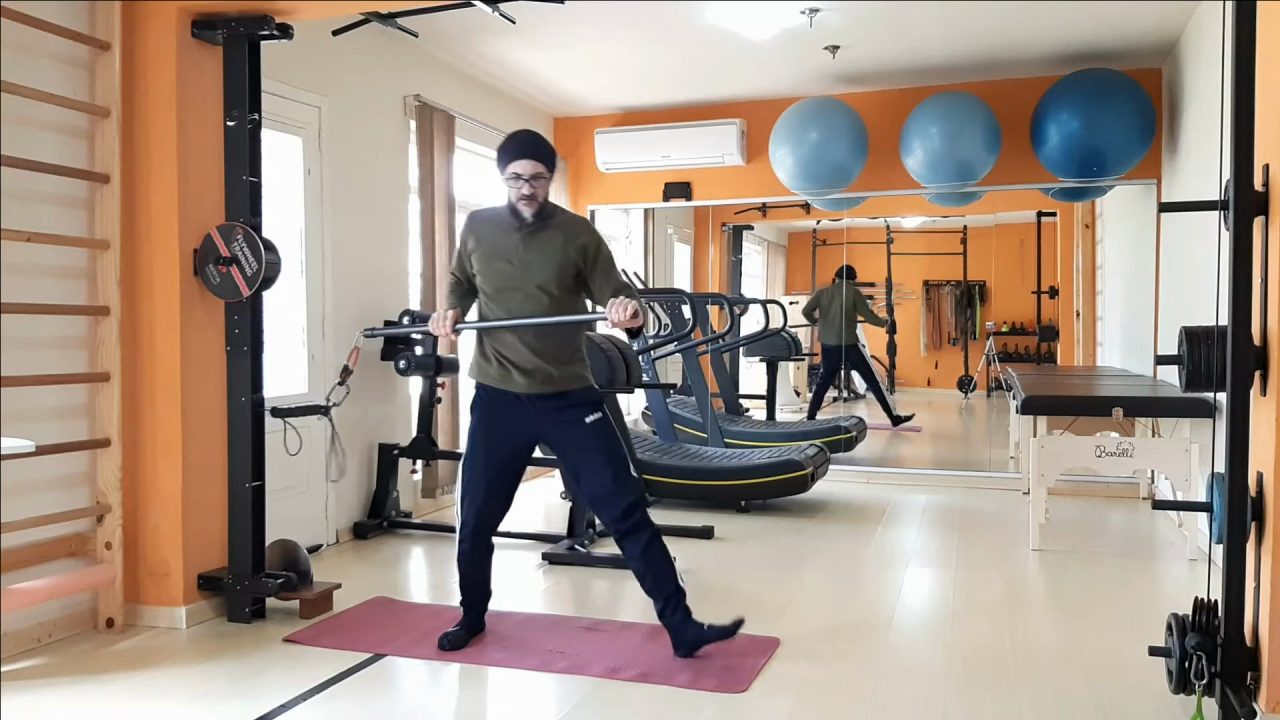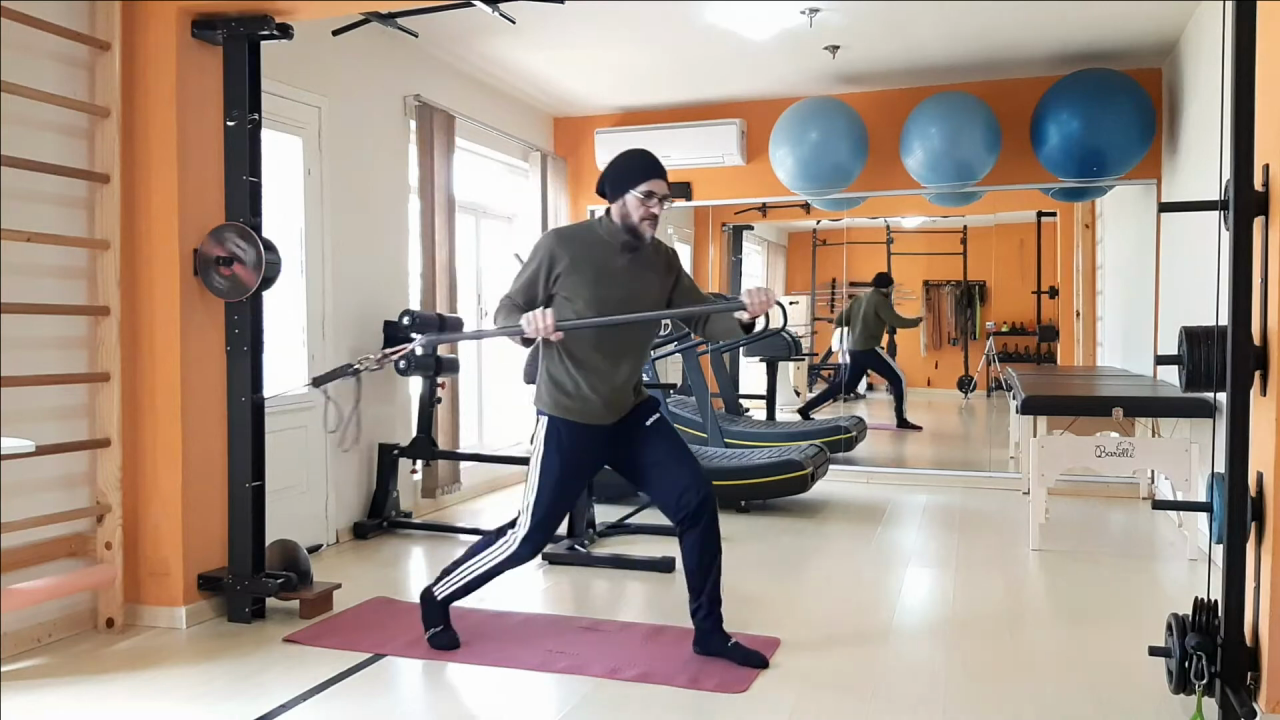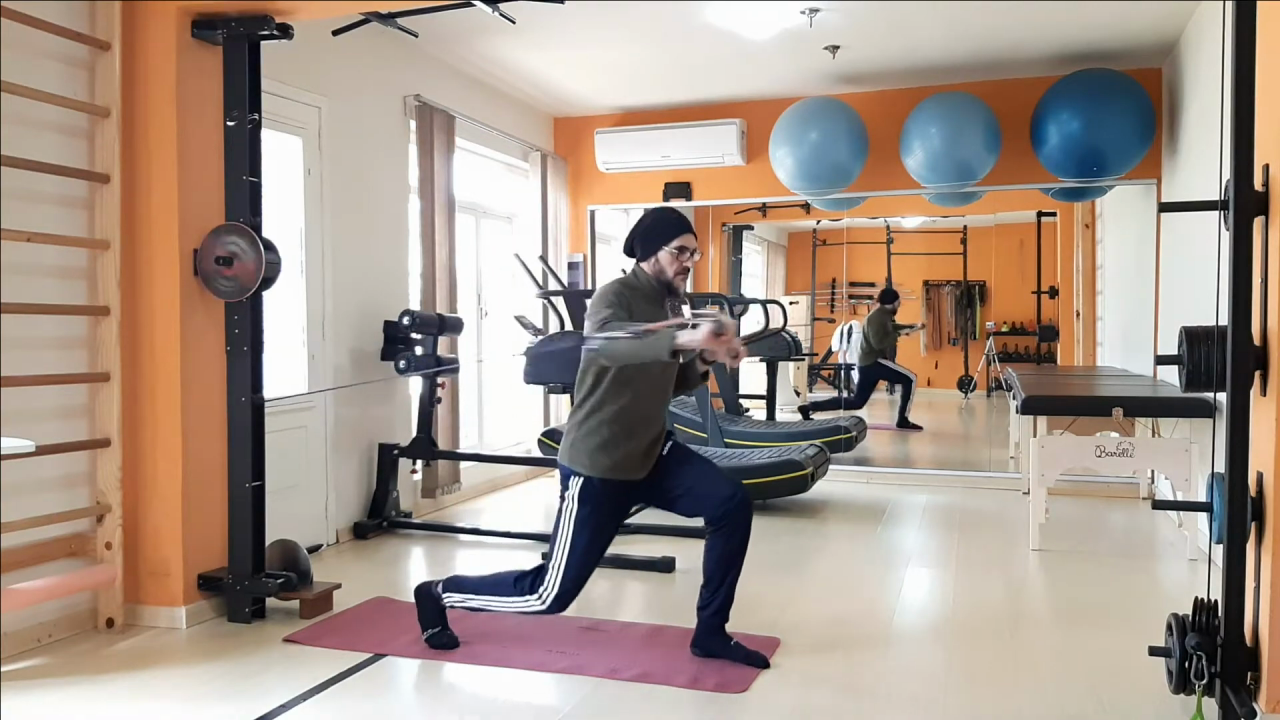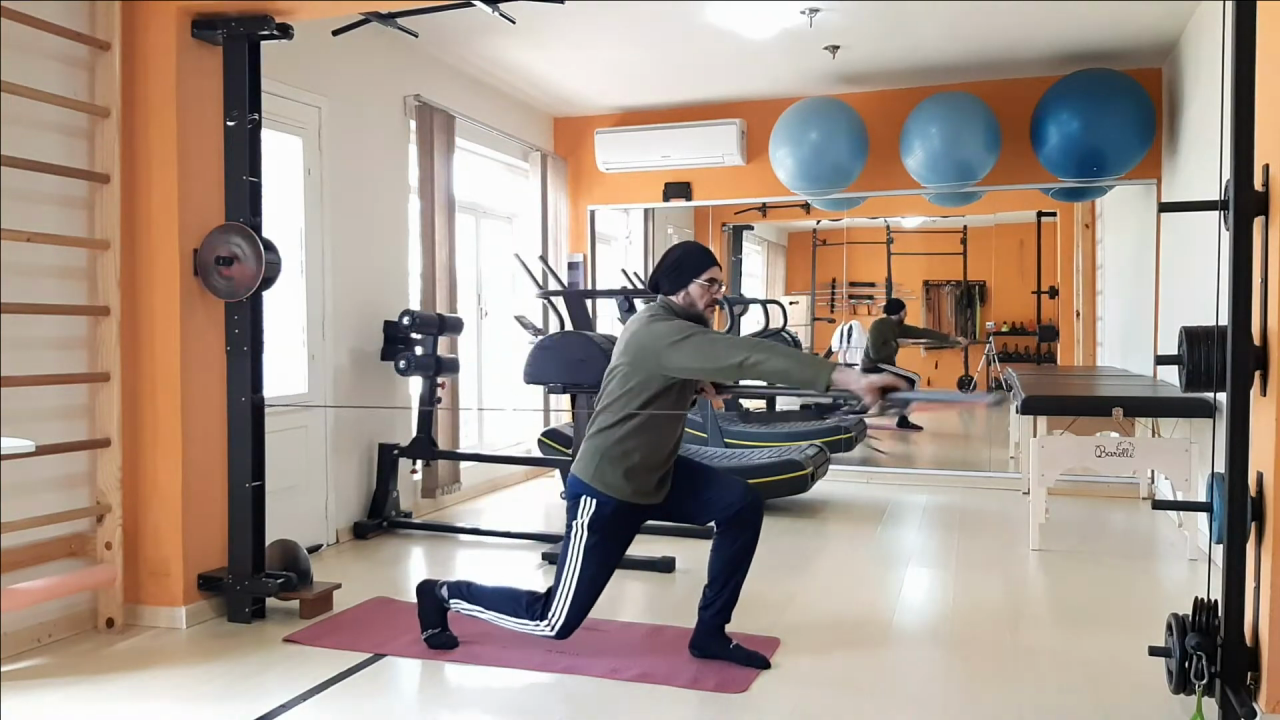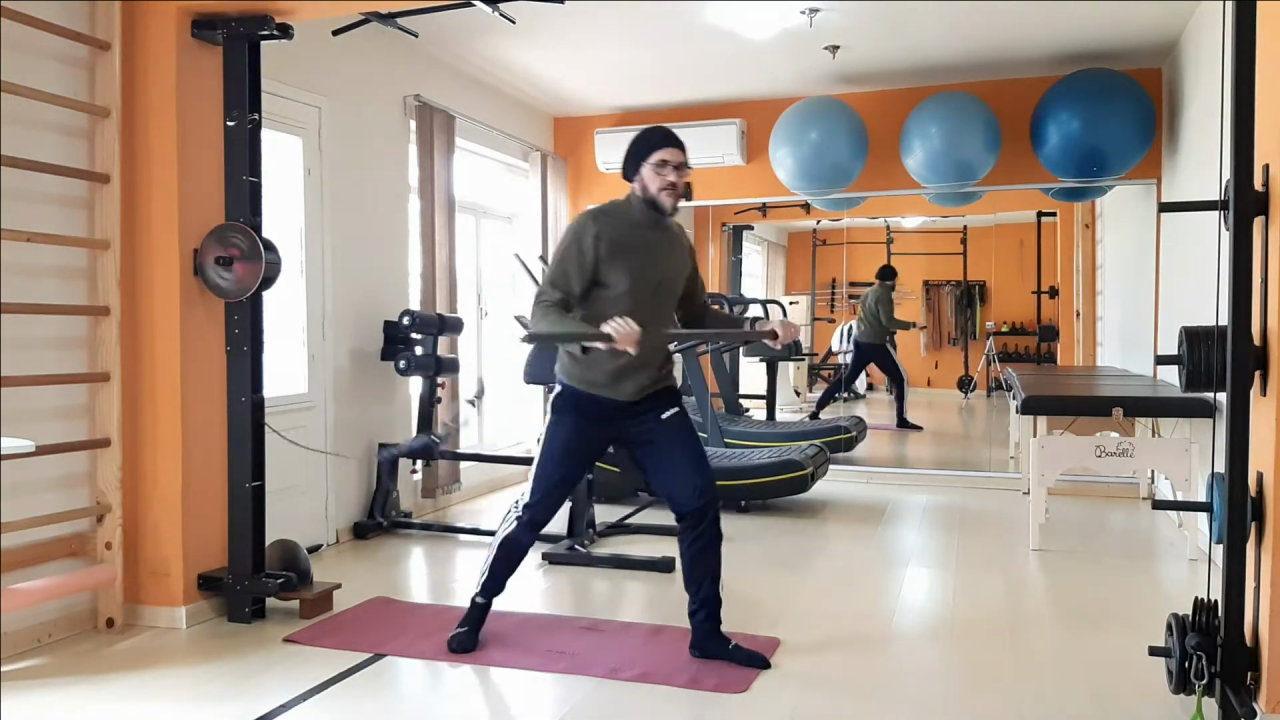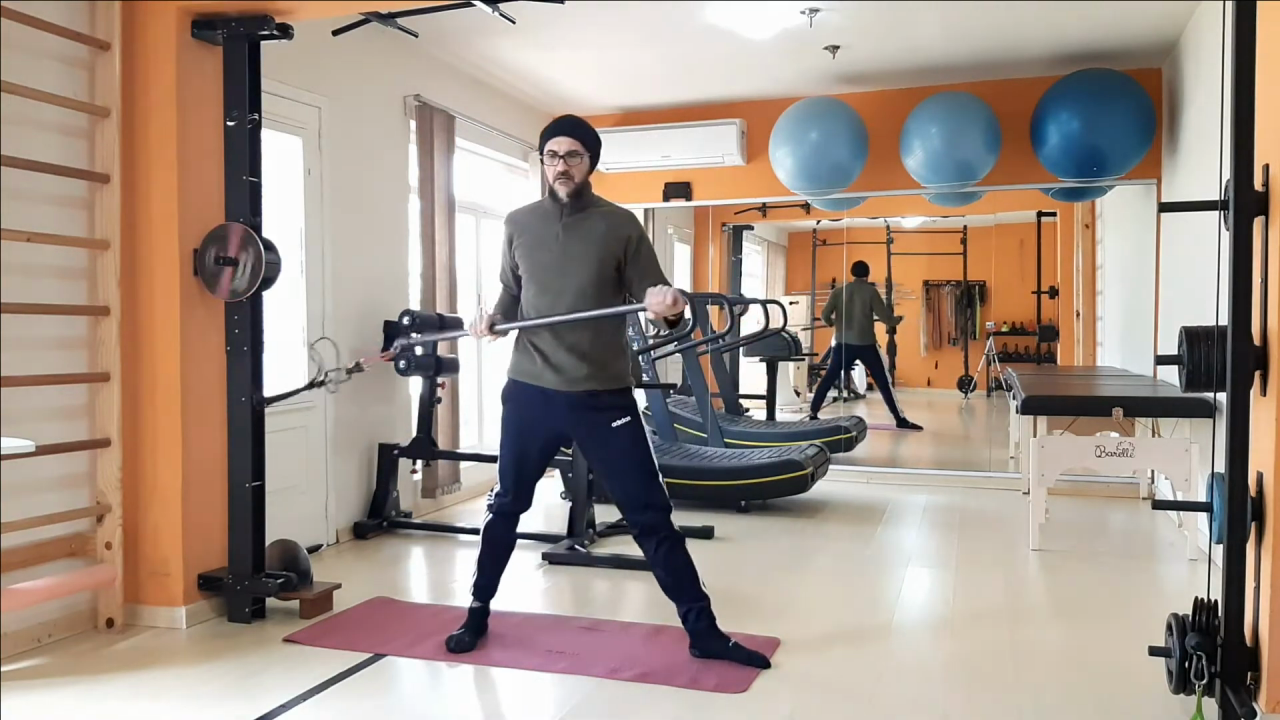
dt=0.7s
person 1, frame 1
left shoulder: (578, 234)
right shoulder: (477, 227)
left elbow: (616, 294)
right elbow: (462, 282)
left wrist: (629, 312)
right wrist: (451, 311)
left hip: (568, 395)
right hip: (498, 396)
left knee: (624, 507)
right knee: (476, 516)
left ankle: (682, 627)
right ankle: (472, 616)
person 1, frame 2
left shoulder: (663, 261)
right shoulder: (563, 245)
left elbow: (702, 321)
right elbow: (506, 311)
left wrist: (745, 316)
right wrist: (529, 325)
left hip: (632, 412)
right hip: (568, 418)
left knee: (697, 502)
right knee: (528, 535)
left ankle: (709, 633)
right ankle: (437, 598)
person 1, frame 3
left shoulder: (663, 305)
right shoulder: (617, 297)
right elbow: (602, 341)
left wrist: (705, 361)
right wrist: (683, 340)
left hip: (652, 453)
right hip: (596, 466)
left knee: (732, 504)
right knee: (551, 593)
left ankle: (711, 633)
right ankle: (438, 594)
person 1, frame 4
left shoulder: (671, 327)
right shoulder: (661, 332)
right elbow: (743, 355)
left wrist: (702, 388)
right wrist: (848, 378)
left hip: (657, 475)
right hip: (606, 487)
left knee: (743, 506)
right knee: (559, 620)
left ankle: (709, 635)
right ankle: (443, 594)
person 1, frame 5
left shoulder: (677, 240)
right shoulder: (594, 227)
left elbow: (697, 317)
right elbow: (544, 312)
left wrist: (757, 326)
right wrist: (599, 333)
left hip: (653, 397)
right hip: (587, 396)
left knee: (700, 506)
right knee: (535, 509)
left ankle: (707, 635)
right ankle: (479, 606)
person 1, frame 6
left shoulder: (620, 225)
right shoulder: (519, 224)
left elbow: (658, 304)
left wrist: (667, 304)
right wrist: (490, 319)
left hip: (603, 395)
right hip: (530, 391)
left knee: (651, 514)
right knee: (506, 504)
left ankle: (704, 632)
right ankle: (478, 611)
